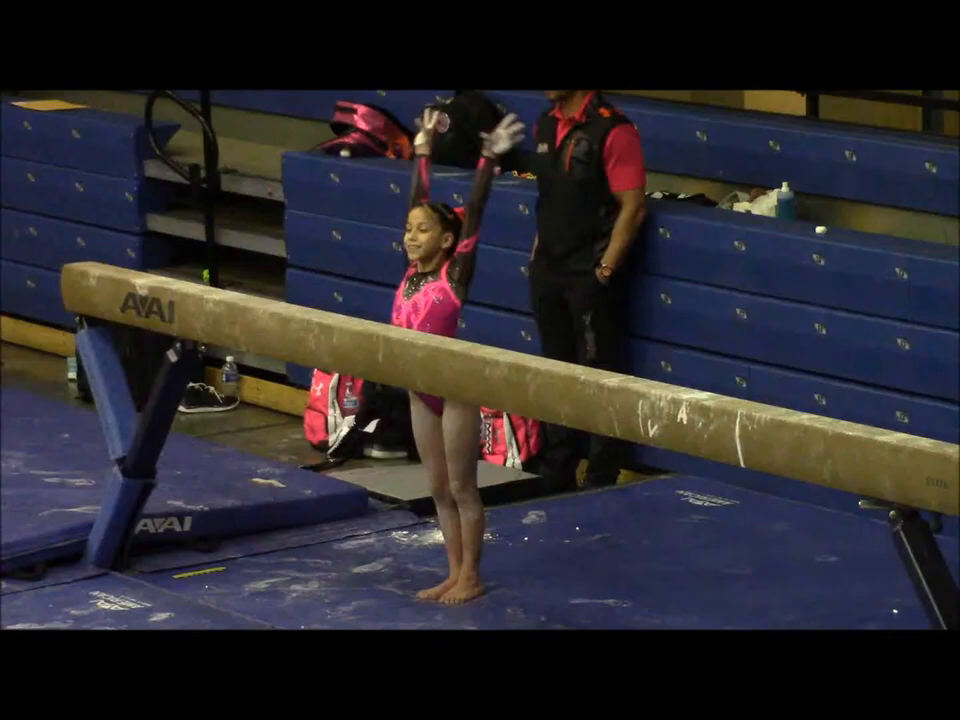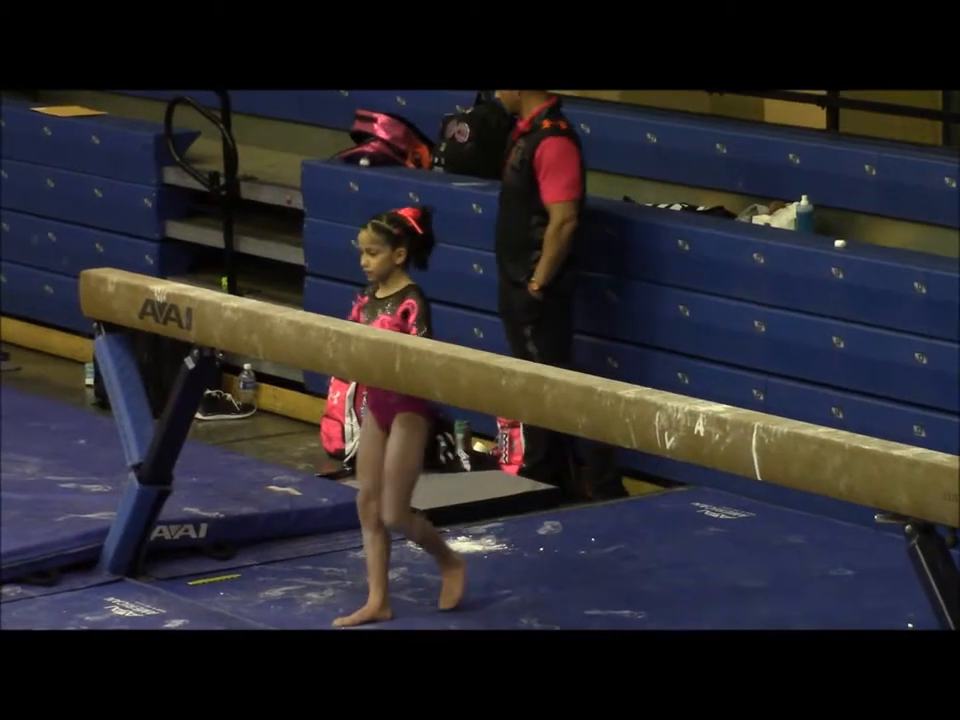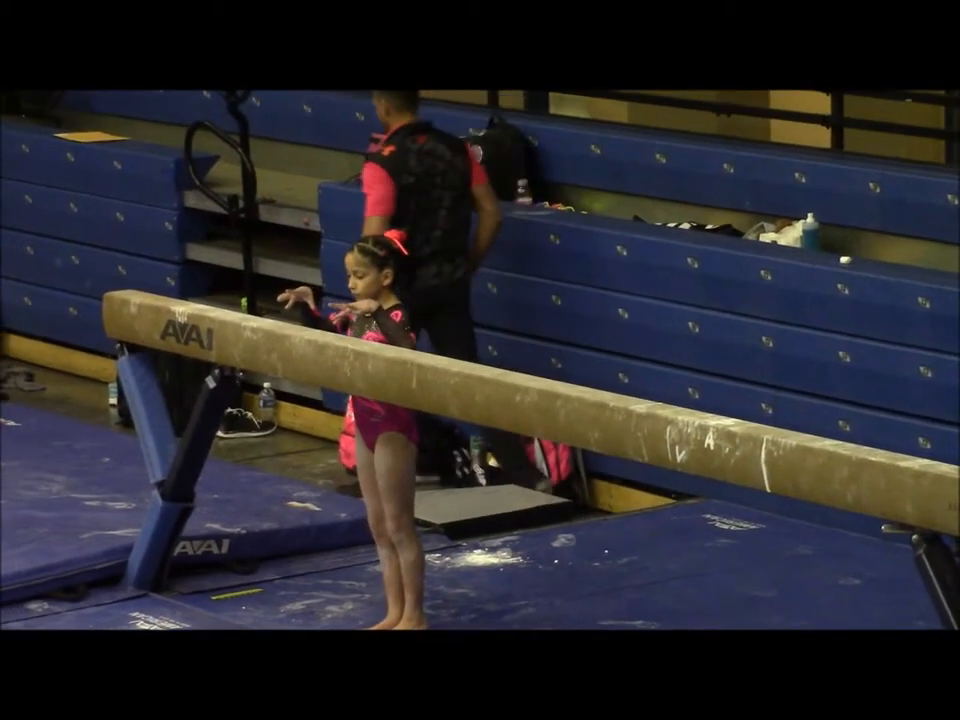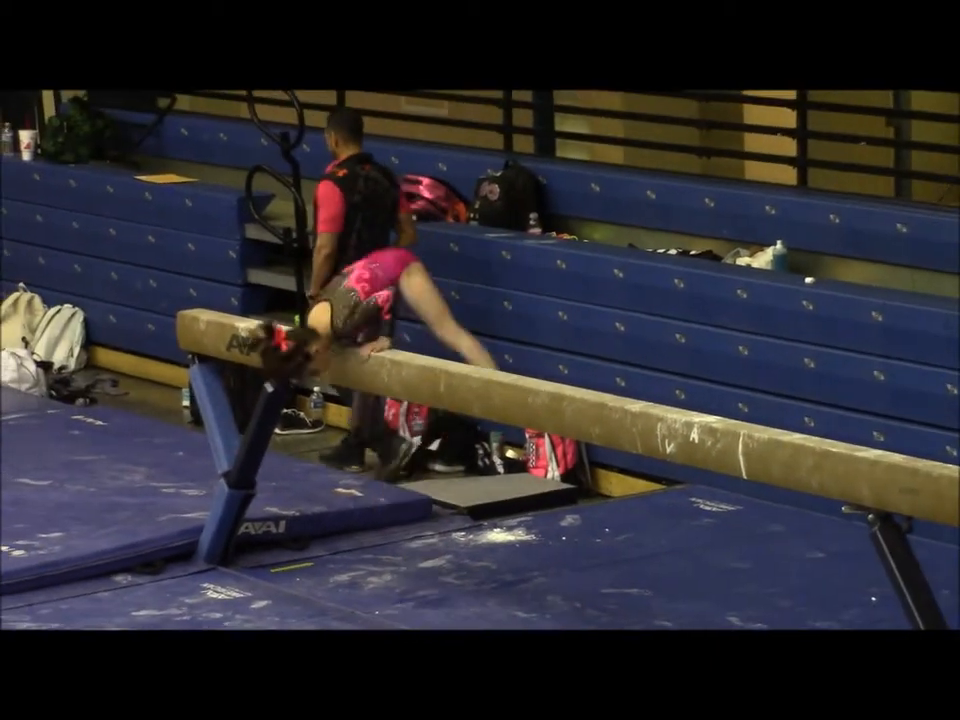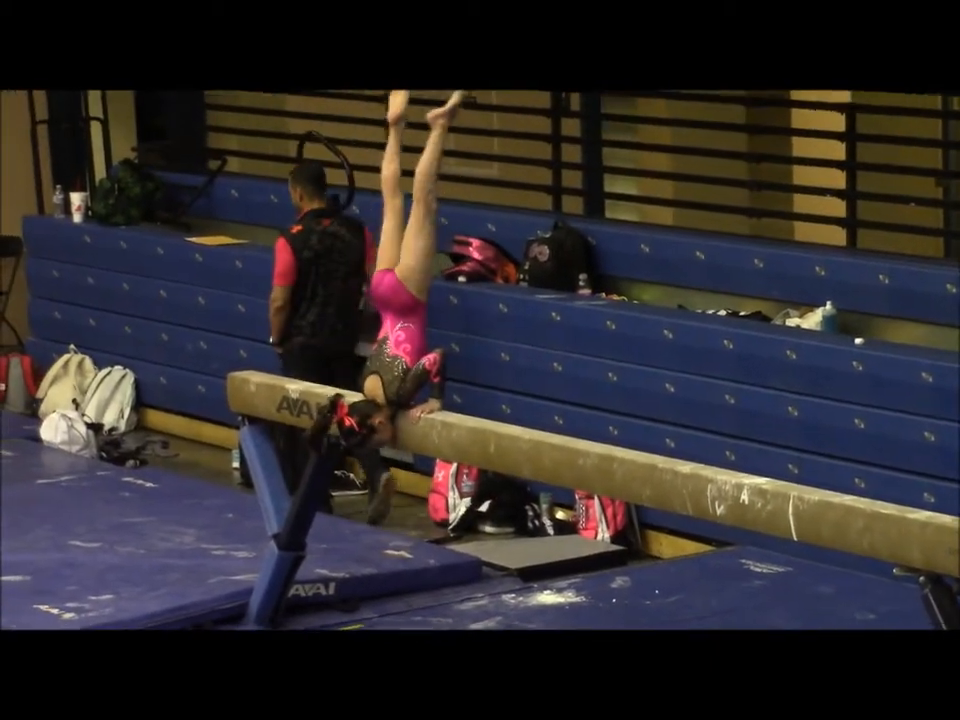
dt=1s
person 1, frame 1
left shoulder: (455, 275)
right shoulder: (411, 272)
left elbow: (473, 214)
right elbow: (420, 205)
left wrist: (488, 159)
right wrist: (421, 152)
right hip: (419, 391)
left knee: (461, 488)
right knee: (439, 489)
left ankle: (470, 577)
right ankle: (454, 574)
person 1, frame 2
left shoulder: (412, 300)
right shoulder: (368, 296)
left hip: (407, 408)
right hip: (375, 406)
left knee: (394, 513)
right knee: (367, 505)
left ankle: (451, 564)
right ankle: (377, 600)
person 1, frame 3
left shoulder: (395, 316)
right shoulder: (356, 314)
left elbow: (409, 352)
right elbow: (322, 331)
left wrist: (377, 312)
right wrist: (306, 303)
left hip: (392, 428)
right hip: (365, 425)
left knee: (399, 527)
right knee: (378, 527)
left ankle: (414, 617)
right ankle: (394, 614)
person 1, frame 4
left shoulder: (339, 323)
right shoulder: (315, 326)
left elbow: (385, 298)
left wrist: (380, 337)
left hip: (399, 267)
right hip: (379, 273)
left knee: (447, 330)
person 1, frame 5
left shoulder: (389, 392)
right shoulder: (373, 390)
left elbow: (437, 359)
left hip: (400, 300)
right hip: (390, 295)
left knee: (420, 206)
right knee: (394, 199)
left ankle: (439, 126)
right ankle: (394, 124)
person 2, frame 1
left shoulder: (612, 128)
right shoulder: (546, 123)
left elbow: (633, 208)
left wrist: (606, 269)
right wrist: (537, 252)
left hip: (590, 274)
right hip: (548, 269)
left ankle: (601, 482)
right ankle: (556, 474)
person 2, frame 2
left shoulder: (552, 139)
right shoulder: (530, 130)
left elbow: (564, 220)
left wrist: (539, 281)
left hip: (539, 284)
right hip: (518, 277)
left ankle: (605, 486)
right ankle: (542, 475)
person 2, frame 3
left shoulder: (381, 162)
right shoulder: (456, 148)
left elbow: (375, 239)
right elbow: (491, 213)
right wrist: (468, 263)
left hip: (405, 285)
right hip: (450, 281)
right ankle: (521, 473)
person 2, frame 4
left shoulder: (333, 183)
right shoulder: (385, 178)
left elbow: (326, 248)
right elbow: (407, 234)
left wrist: (314, 292)
left ankle: (369, 447)
right ankle: (353, 447)
person 2, frame 5
left shoulder: (292, 239)
right shoulder: (357, 231)
left elbow: (280, 301)
left wrist: (277, 338)
left hip: (304, 342)
right hip: (345, 338)
